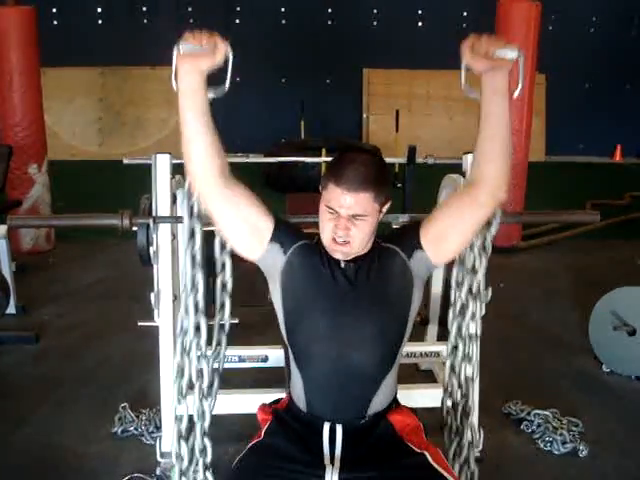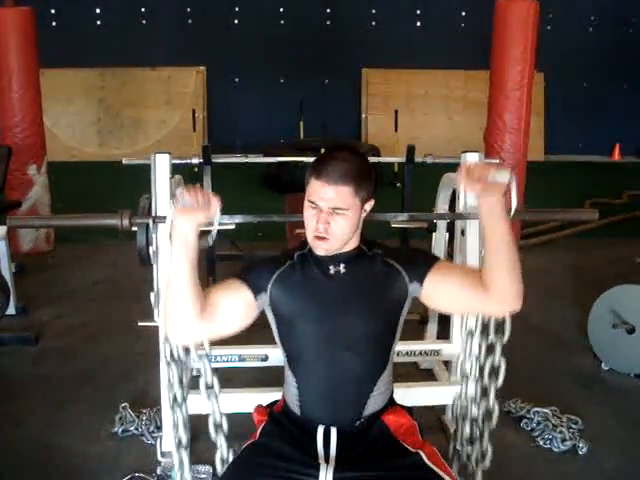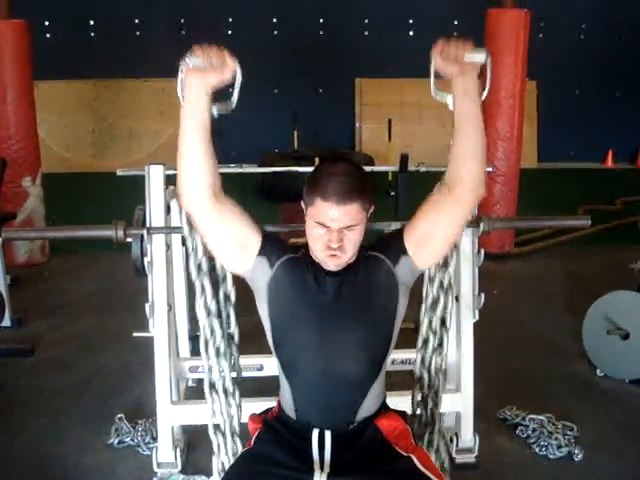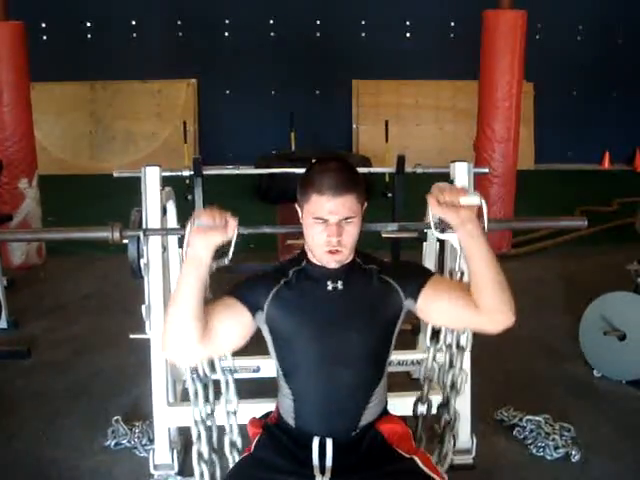
dt=0.7s
person 1, frame 1
left shoulder: (406, 260)
right shoulder: (286, 255)
left elbow: (488, 191)
right elbow: (211, 184)
left wrist: (494, 83)
right wrist: (193, 77)
left hip: (382, 439)
right hip: (294, 437)
person 1, frame 2
left shoulder: (400, 269)
right shoulder: (274, 275)
left elbow: (503, 299)
right elbow: (187, 329)
left wrist: (491, 205)
right wrist: (185, 229)
left hip: (377, 436)
right hip: (291, 436)
person 1, frame 3
left shoulder: (391, 266)
right shoulder: (271, 267)
left elbow: (465, 189)
right elbow: (200, 198)
left wrist: (464, 83)
right wrist: (197, 90)
left hip: (372, 444)
person 1, frame 4
left shoulder: (395, 282)
right shoulder: (269, 289)
left elbow: (496, 316)
right elbow: (183, 348)
left wrist: (468, 228)
right wrist: (199, 251)
left hip: (372, 444)
right hip: (286, 446)
